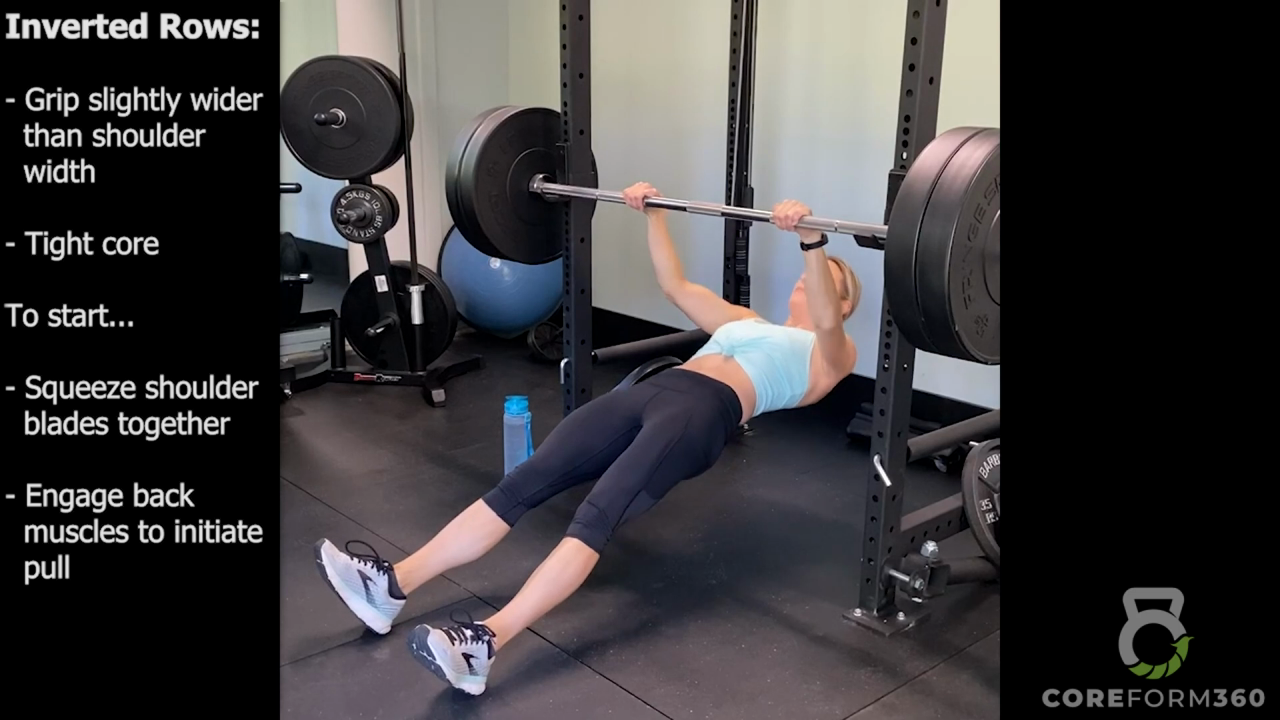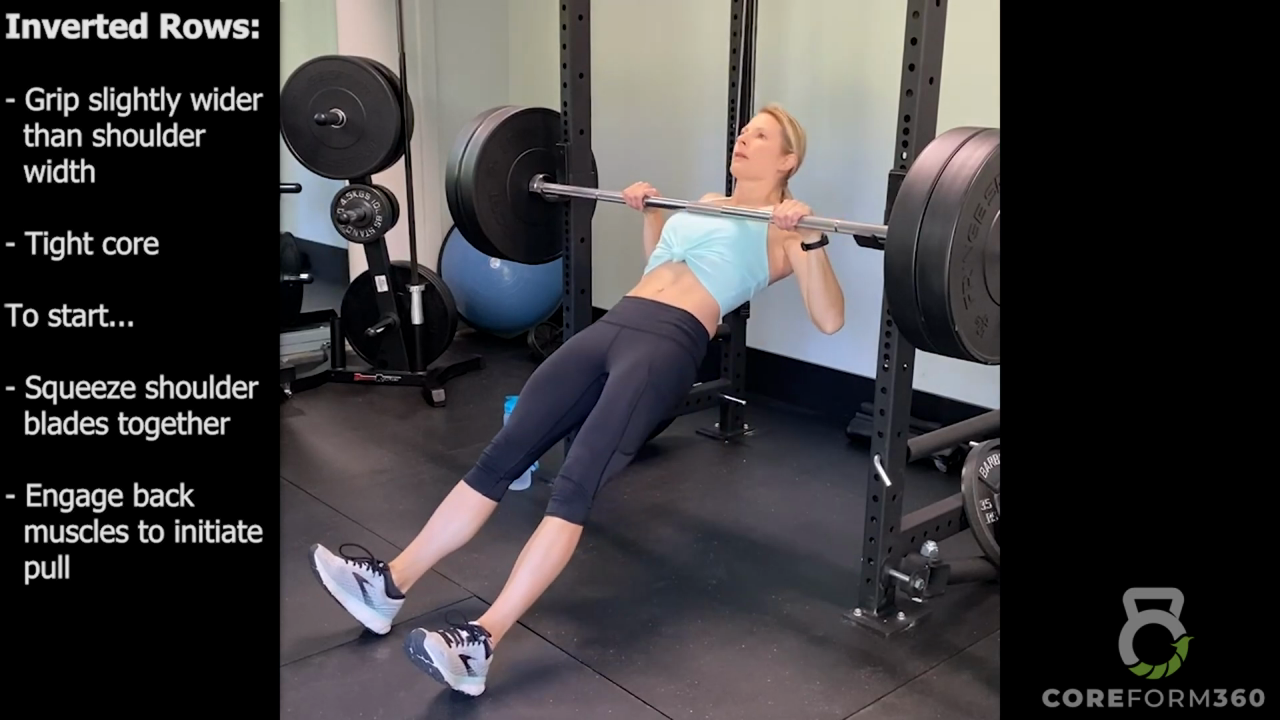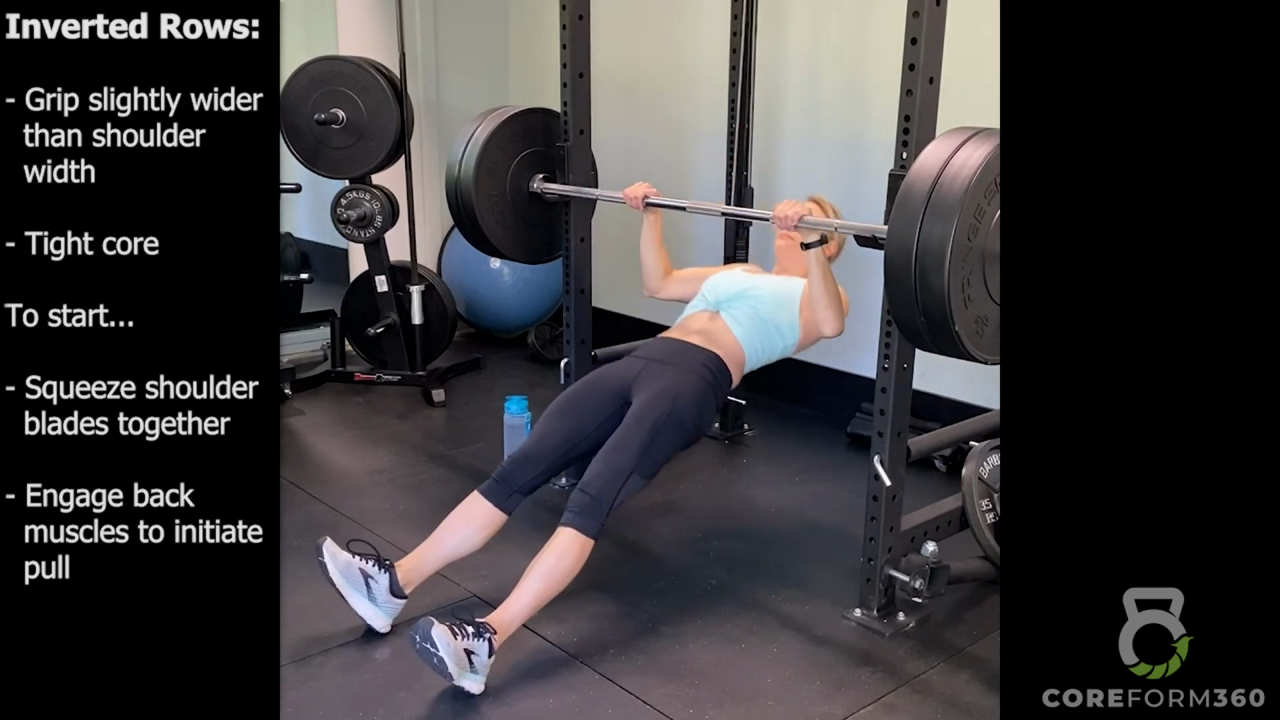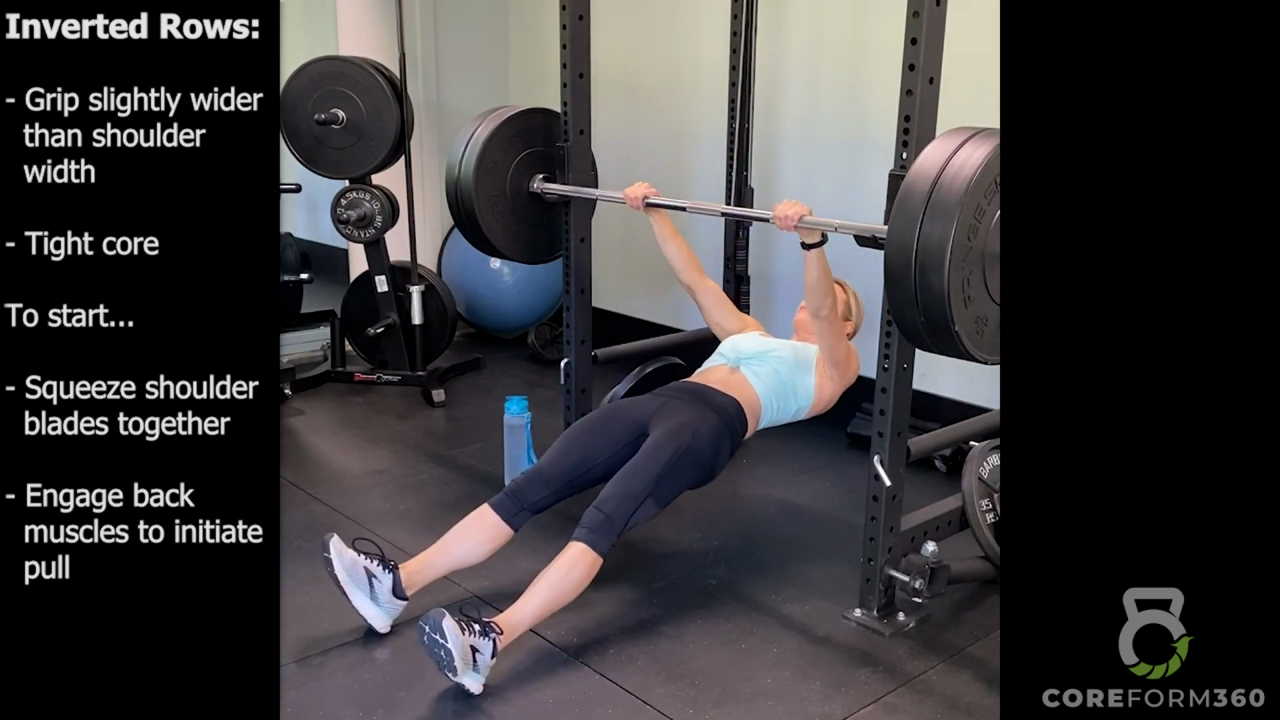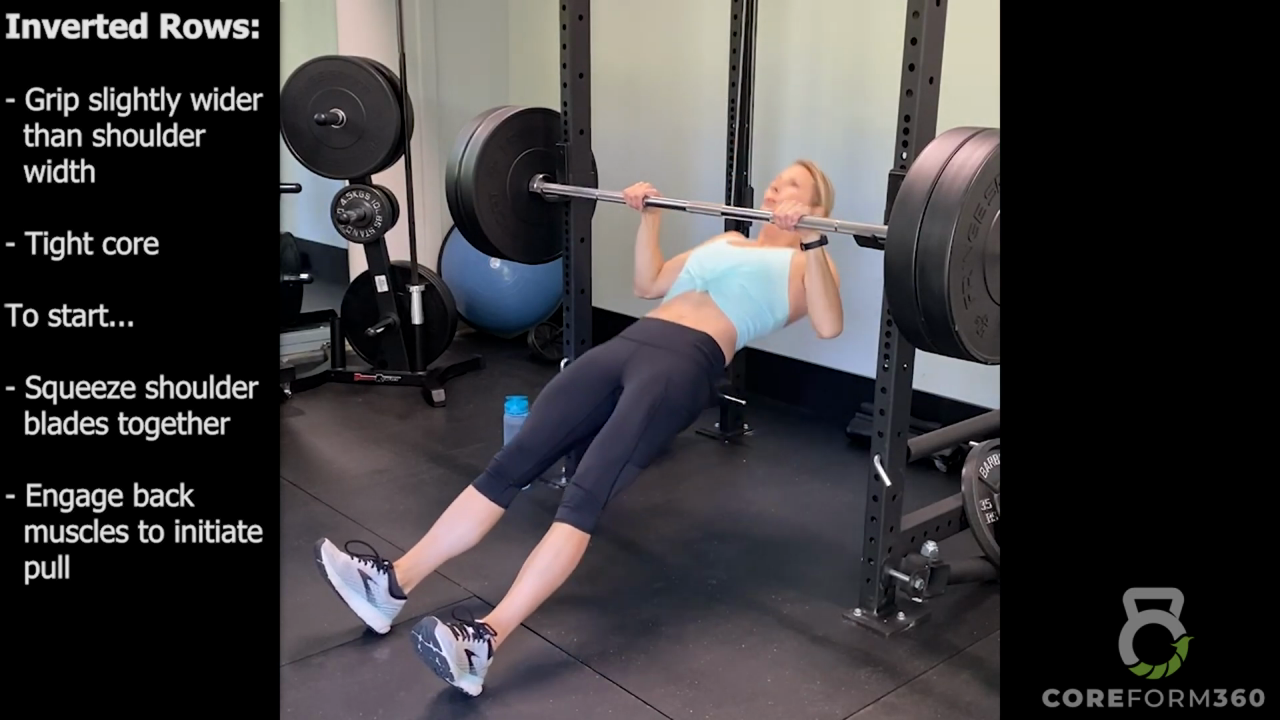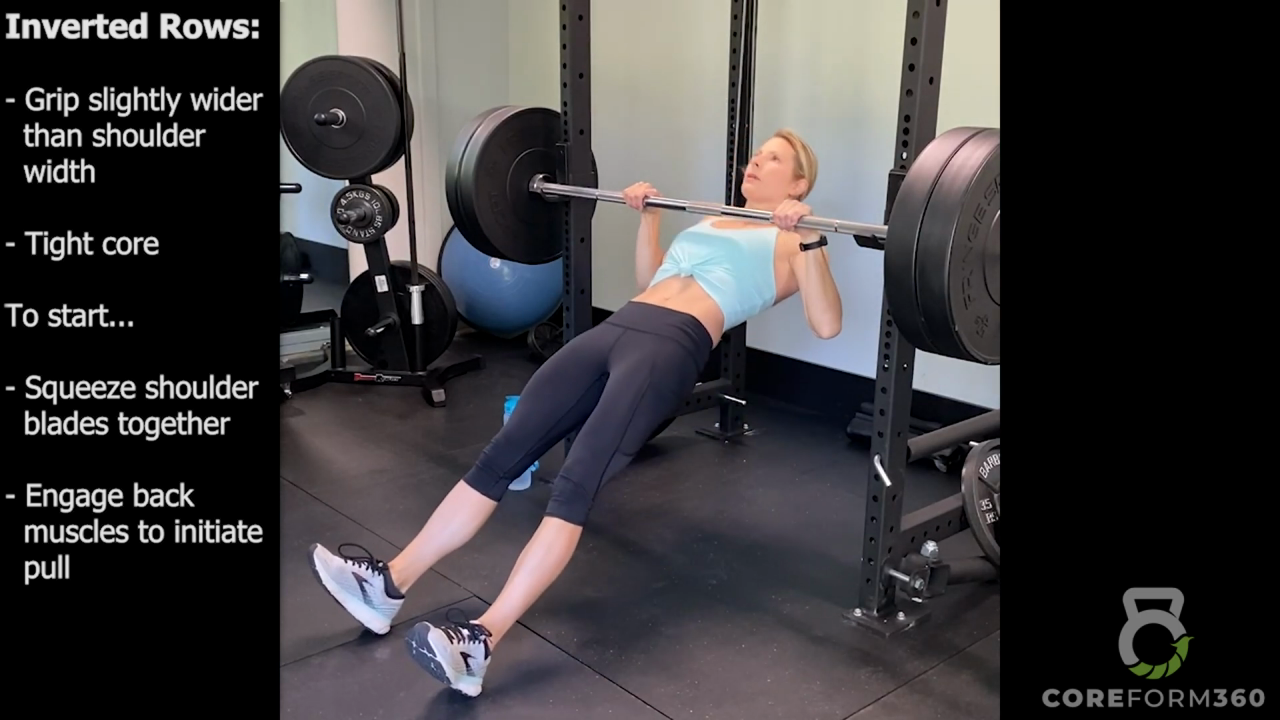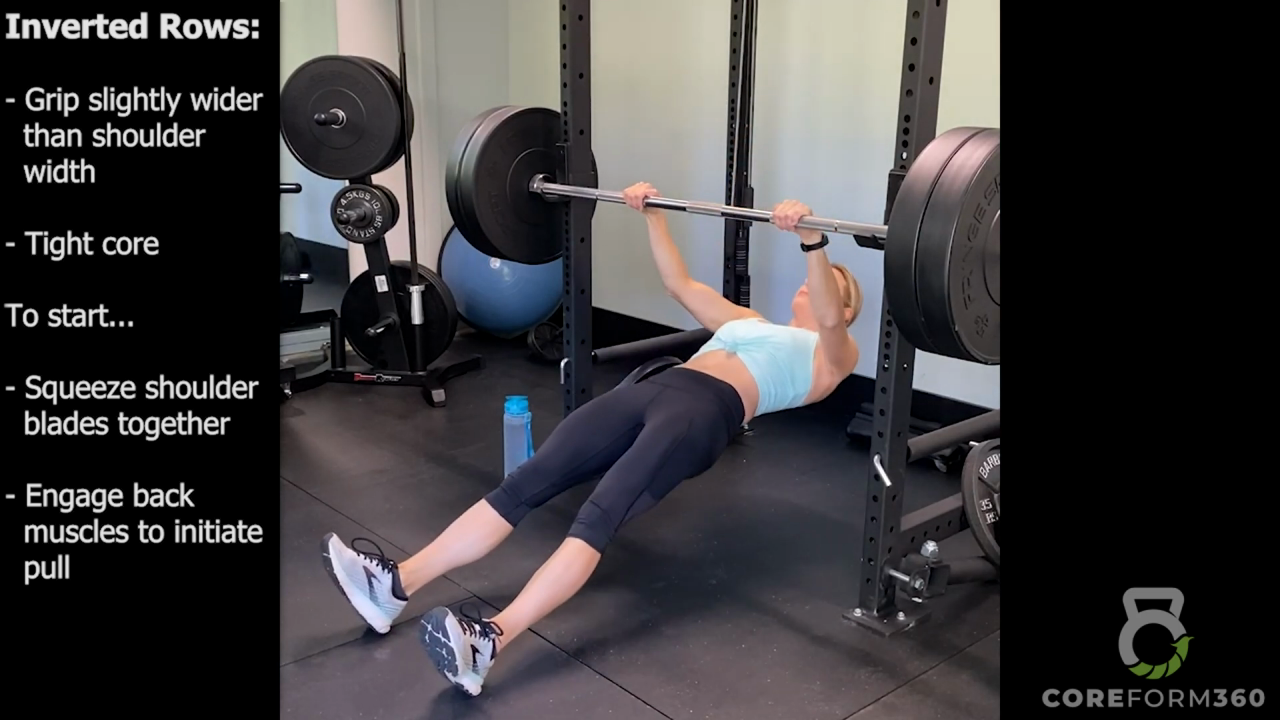
dt=0.7s
person 1, frame 1
left shoulder: (830, 355)
right shoulder: (748, 321)
left elbow: (826, 321)
right elbow: (676, 285)
left wrist: (812, 242)
right wrist: (653, 214)
left hip: (702, 413)
right hip: (655, 389)
left knee: (595, 518)
right knee: (523, 483)
left ankle: (484, 644)
right ankle: (391, 585)
person 1, frame 2
left shoulder: (783, 230)
right shoulder: (707, 205)
left elbow: (830, 320)
left wrist: (811, 237)
right wrist: (650, 210)
left hip: (668, 345)
right hip: (612, 326)
left knee: (574, 486)
right knee: (500, 458)
left ankle: (481, 642)
right ankle: (389, 585)
person 1, frame 3
left shoulder: (814, 291)
right shoulder: (741, 272)
left elbow: (832, 325)
right elbow: (656, 284)
left wrist: (811, 240)
right wrist: (651, 215)
left hip: (692, 380)
right hip: (641, 361)
left knee: (589, 502)
right knee: (515, 473)
left ankle: (485, 641)
right ankle: (394, 584)
person 1, frame 4
left shoulder: (834, 366)
right shoulder: (753, 334)
left elbow: (824, 308)
right elbow: (694, 279)
left wrist: (811, 240)
right wrist: (655, 213)
left hip: (709, 426)
right hip: (659, 402)
left knee: (601, 525)
right knee: (526, 491)
left ankle: (488, 641)
right ankle: (395, 585)
person 1, frame 5
left shoulder: (807, 266)
right shoulder: (727, 241)
left elbow: (828, 325)
right elbow: (647, 283)
left wrist: (809, 238)
right wrist: (649, 215)
left hip: (684, 363)
right hip: (629, 344)
left knee: (584, 495)
right knee: (509, 465)
left ankle: (483, 640)
right ankle: (392, 583)
person 1, frame 6
left shoulder: (790, 246)
right shoulder: (714, 223)
left elbow: (826, 324)
left wrist: (806, 238)
right wrist: (648, 215)
left hip: (671, 347)
right hip: (614, 330)
left knee: (574, 485)
right knee: (499, 458)
left ankle: (480, 641)
right ankle: (388, 585)
person 1, frame 7
left shoulder: (832, 354)
right shoulder: (749, 321)
left elbow: (828, 320)
right elbow: (679, 285)
left wrist: (812, 242)
right wrist: (653, 216)
left hip: (703, 412)
right hip: (654, 388)
left knee: (599, 517)
right knee: (524, 484)
left ankle: (489, 641)
right ankle: (395, 585)
